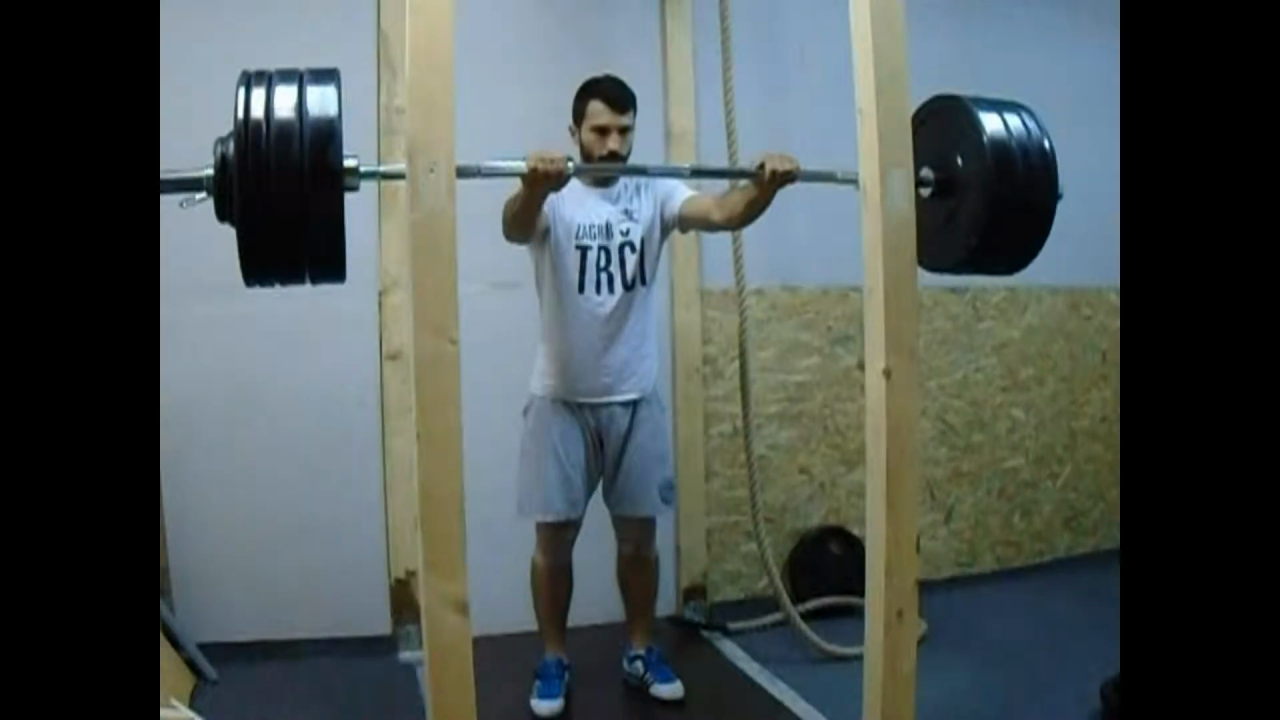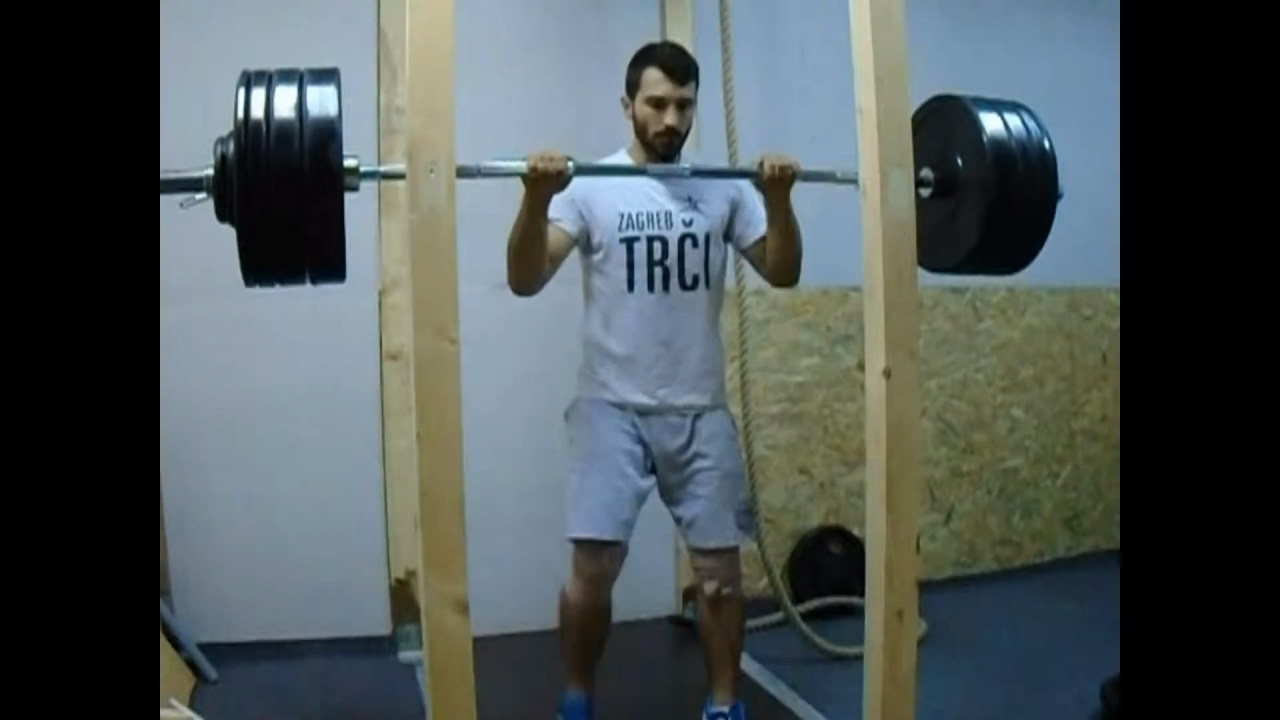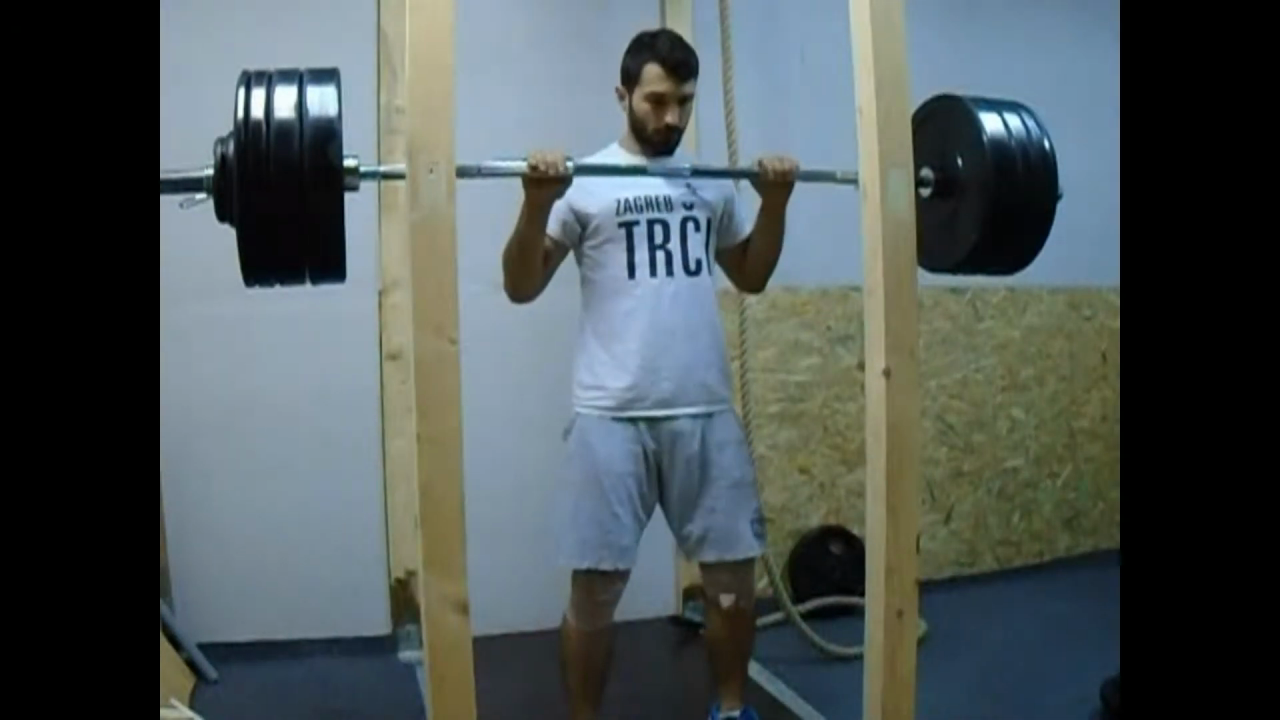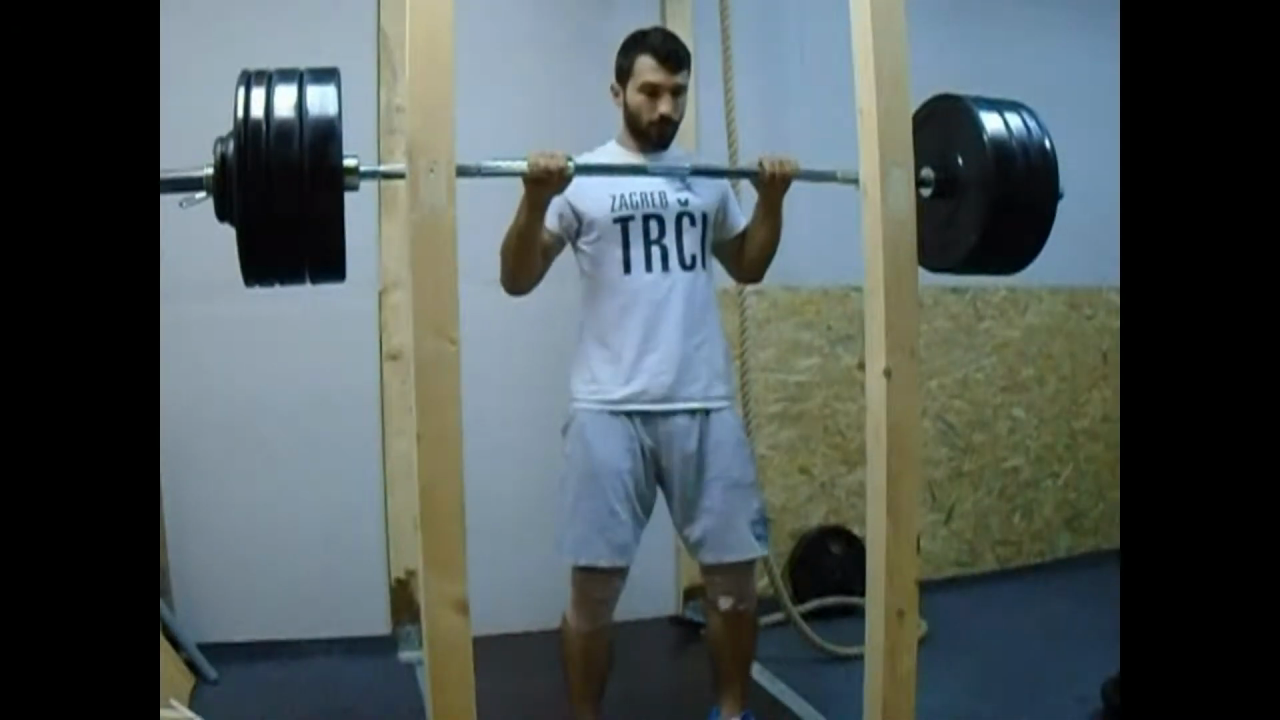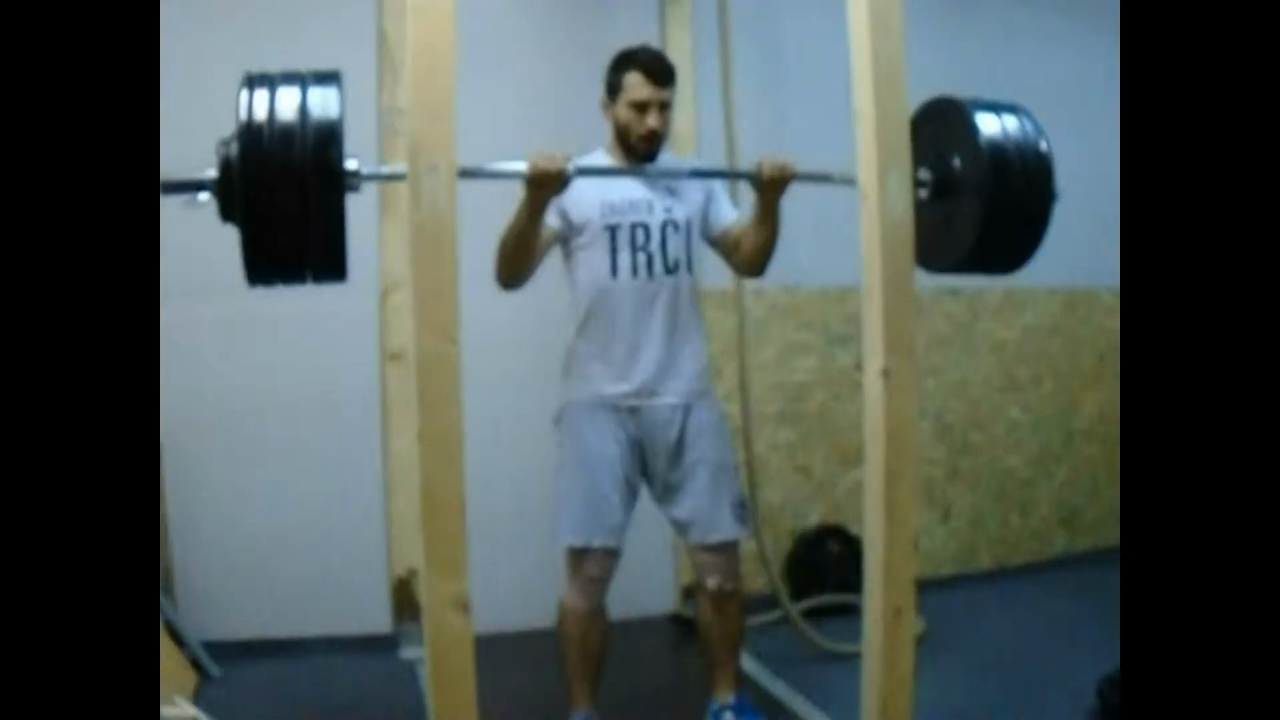
dt=1s
person 1, frame 1
left shoulder: (654, 194)
right shoulder: (553, 197)
left elbow: (720, 213)
right elbow: (515, 227)
left wrist: (766, 185)
right wrist: (536, 184)
left hip: (636, 397)
right hip: (562, 398)
left knee: (638, 533)
right knee: (554, 535)
left ankle: (641, 651)
right ankle: (553, 662)
person 1, frame 2
left shoulder: (725, 189)
right shoulder: (590, 187)
left elbow: (783, 272)
right elbow: (525, 280)
left wrist: (778, 198)
right wrist: (537, 197)
left hip: (699, 409)
right hip: (611, 405)
left knee: (719, 565)
right knee: (595, 565)
person 1, frame 3
left shoulder: (714, 182)
right shoulder: (584, 183)
left elbow: (751, 276)
right elbow: (521, 287)
left wrist: (776, 201)
right wrist: (537, 202)
left hip: (706, 411)
right hip: (612, 415)
left knee: (733, 573)
right knee: (595, 587)
person 1, frame 4
left shoulder: (708, 179)
right shoulder: (581, 179)
left elbow: (748, 267)
right elbow: (517, 278)
left wrist: (772, 199)
right wrist: (535, 198)
left hip: (705, 407)
right hip: (610, 410)
left knee: (734, 575)
right knee: (594, 586)
person 1, frame 5
left shoulder: (695, 182)
right shoulder: (574, 185)
left elbow: (749, 260)
right elbow: (510, 275)
left wrist: (769, 200)
right wrist: (535, 198)
left hip: (686, 399)
right hip: (599, 403)
left knee: (719, 558)
right knee: (589, 567)
